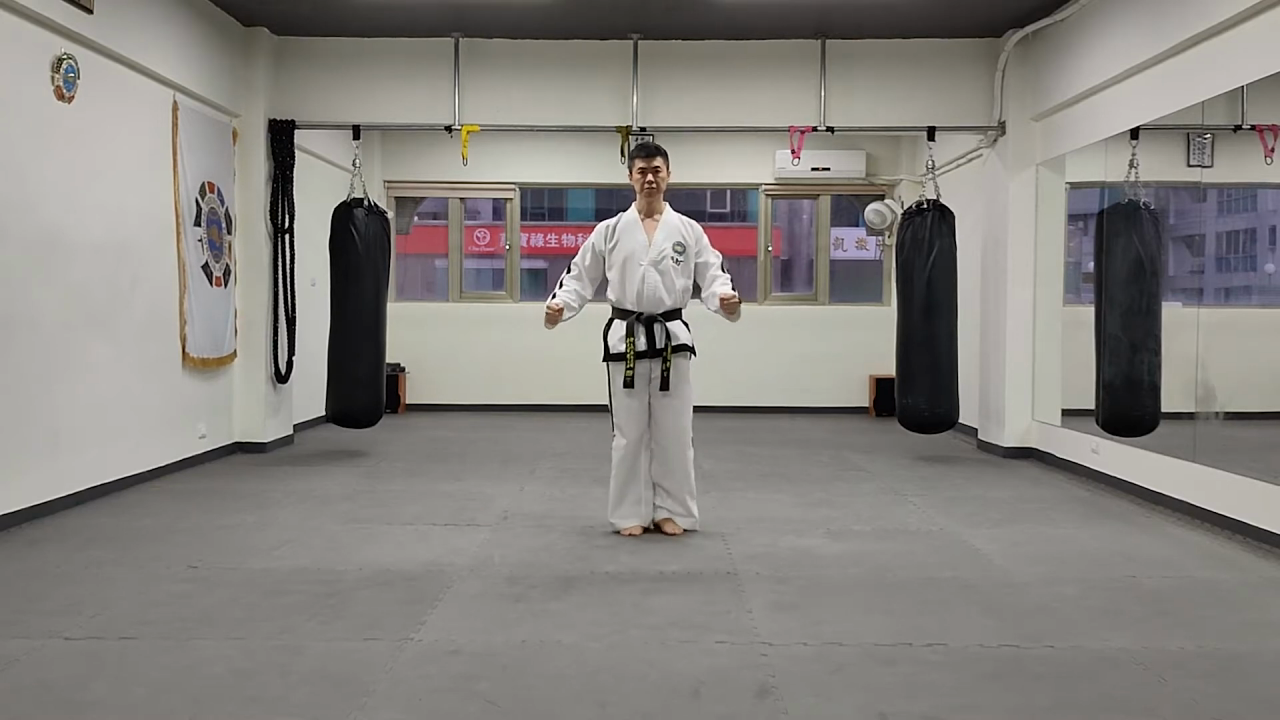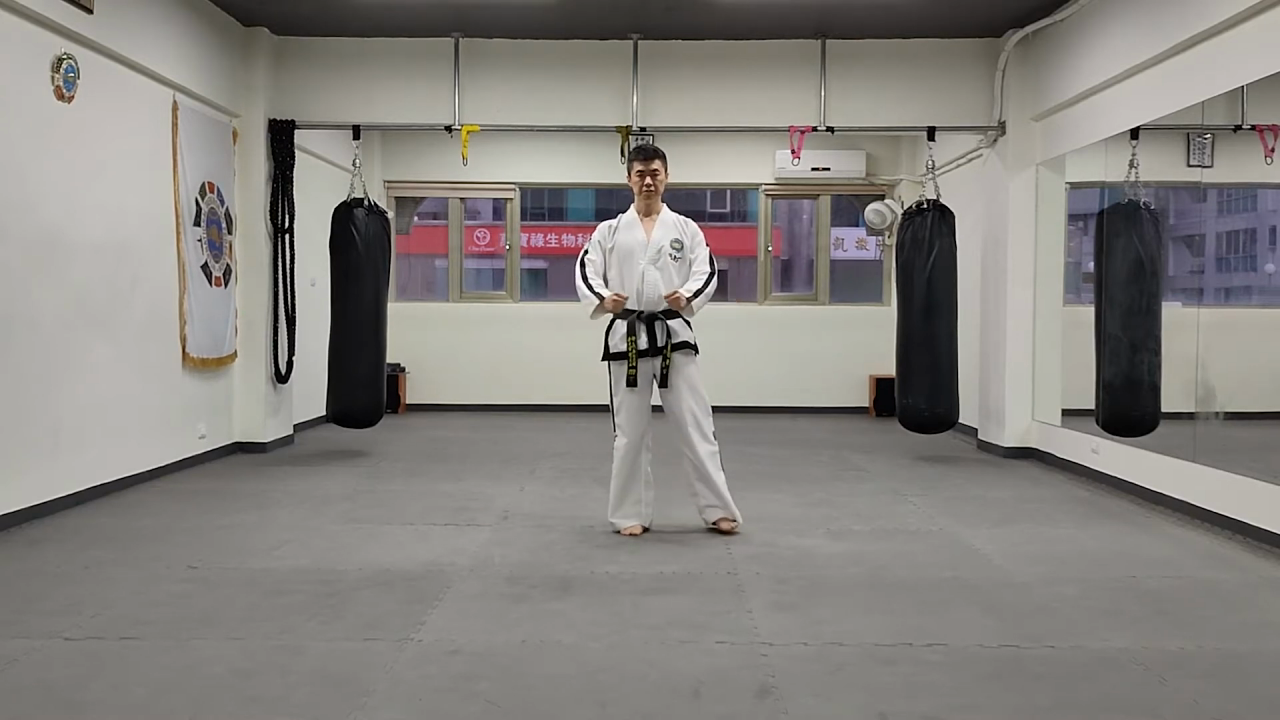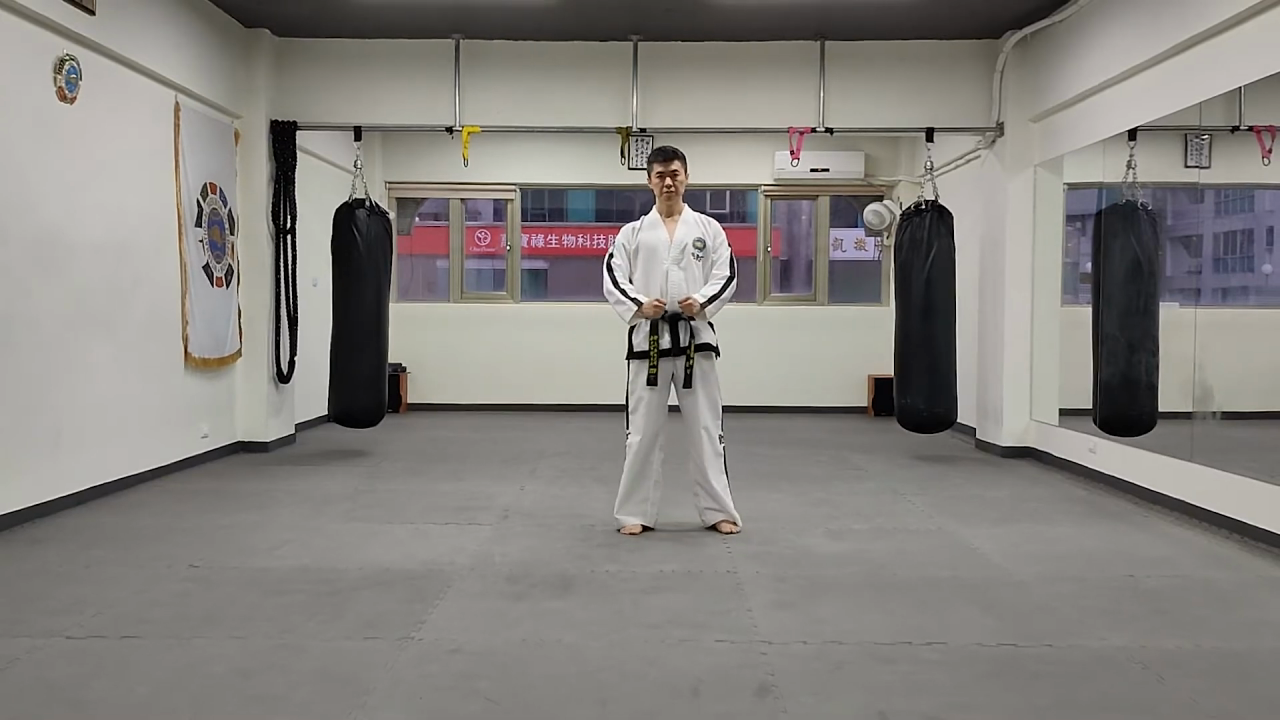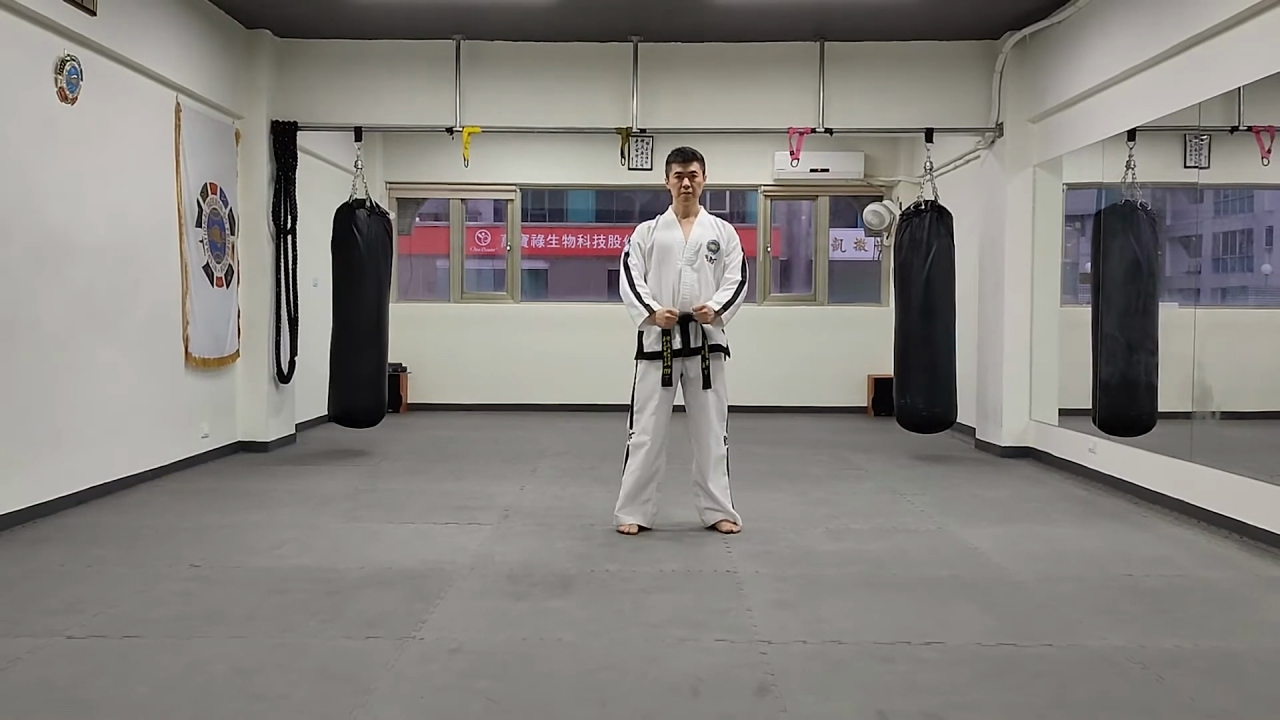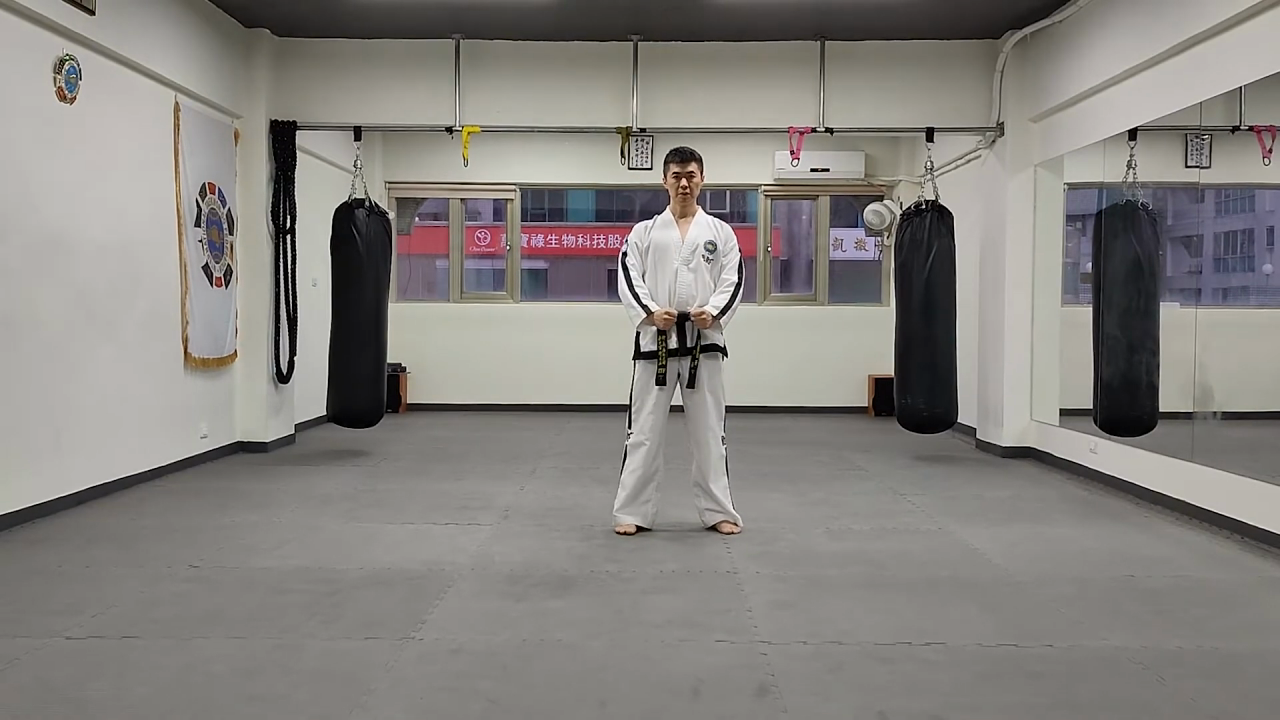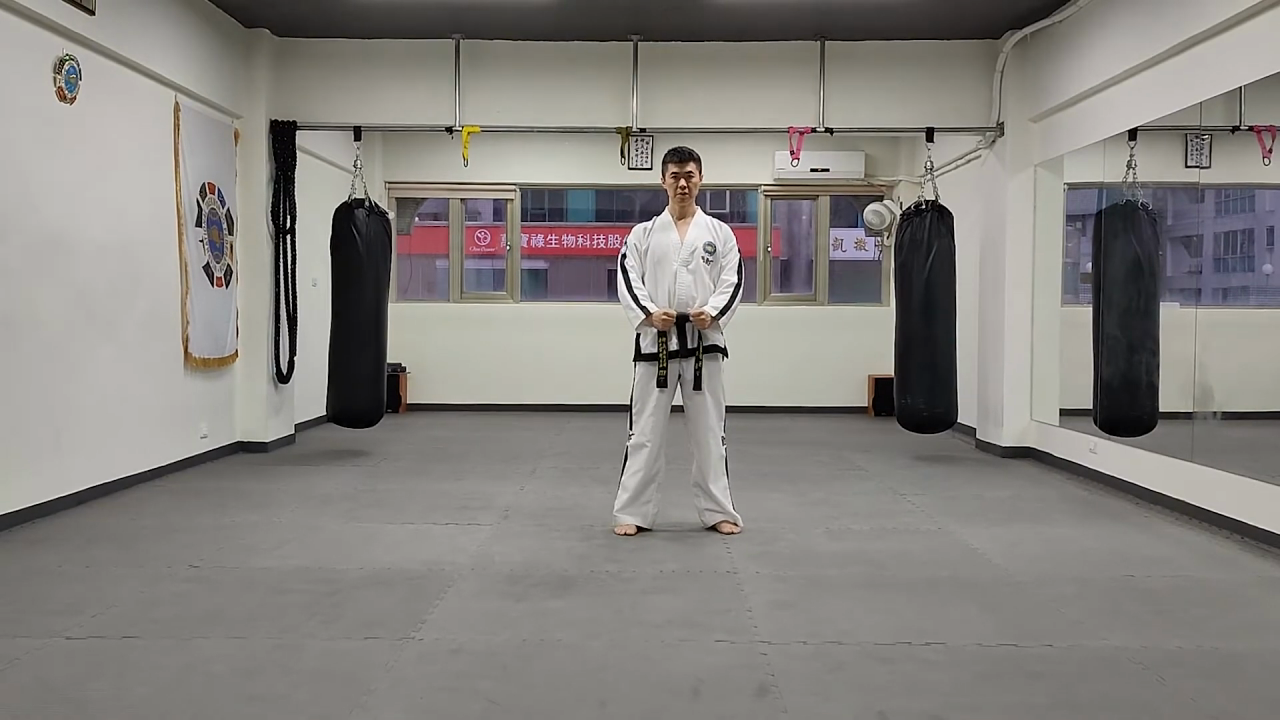
dt=0.4s
person 1, frame 1
left shoulder: (689, 230)
right shoulder: (609, 231)
left elbow: (714, 273)
right elbow: (579, 275)
left wrist: (727, 299)
right wrist: (558, 304)
left hip: (672, 337)
right hip: (626, 338)
left knee: (674, 431)
right knee: (629, 433)
left ankle: (670, 511)
right ankle: (631, 514)
person 1, frame 2
left shoulder: (685, 229)
right shoulder: (608, 231)
left elbow: (707, 274)
right elbow: (586, 275)
left wrist: (687, 298)
right wrist: (603, 299)
left hip: (674, 336)
right hip: (627, 338)
left knee: (696, 425)
right knee: (630, 431)
left ankle: (718, 509)
right ankle: (631, 514)
person 1, frame 3
left shoulder: (708, 228)
right shoulder: (632, 233)
left elbow: (726, 276)
right elbow: (612, 280)
left wrist: (702, 302)
right wrist: (639, 305)
left hip: (696, 337)
right hip: (649, 338)
left knee: (706, 428)
right knee: (642, 431)
left ankle: (717, 510)
right ankle: (635, 512)
person 1, frame 4
left shoulder: (722, 231)
right shoulder: (647, 232)
left elbow: (737, 280)
right elbow: (630, 280)
left wrist: (716, 309)
right wrist: (652, 312)
left hip: (706, 339)
right hip: (658, 339)
left knee: (710, 430)
right knee: (646, 430)
left ankle: (717, 510)
right ankle: (633, 512)
person 1, frame 5
left shoulder: (720, 232)
right shoulder: (644, 232)
left elbow: (733, 281)
right elbow: (629, 280)
left wrist: (714, 313)
right wrist: (651, 313)
left hip: (704, 339)
right hip: (656, 339)
left knee: (709, 430)
right knee: (644, 431)
left ankle: (718, 511)
right ankle: (632, 512)
person 1, frame 6
left shoulder: (718, 232)
right shoulder: (643, 234)
left elbow: (732, 282)
right elbow: (628, 282)
left wrist: (712, 313)
right wrist: (649, 314)
left hip: (703, 340)
right hip: (656, 340)
left knee: (709, 431)
right knee: (645, 431)
left ankle: (718, 511)
right ankle: (633, 512)
